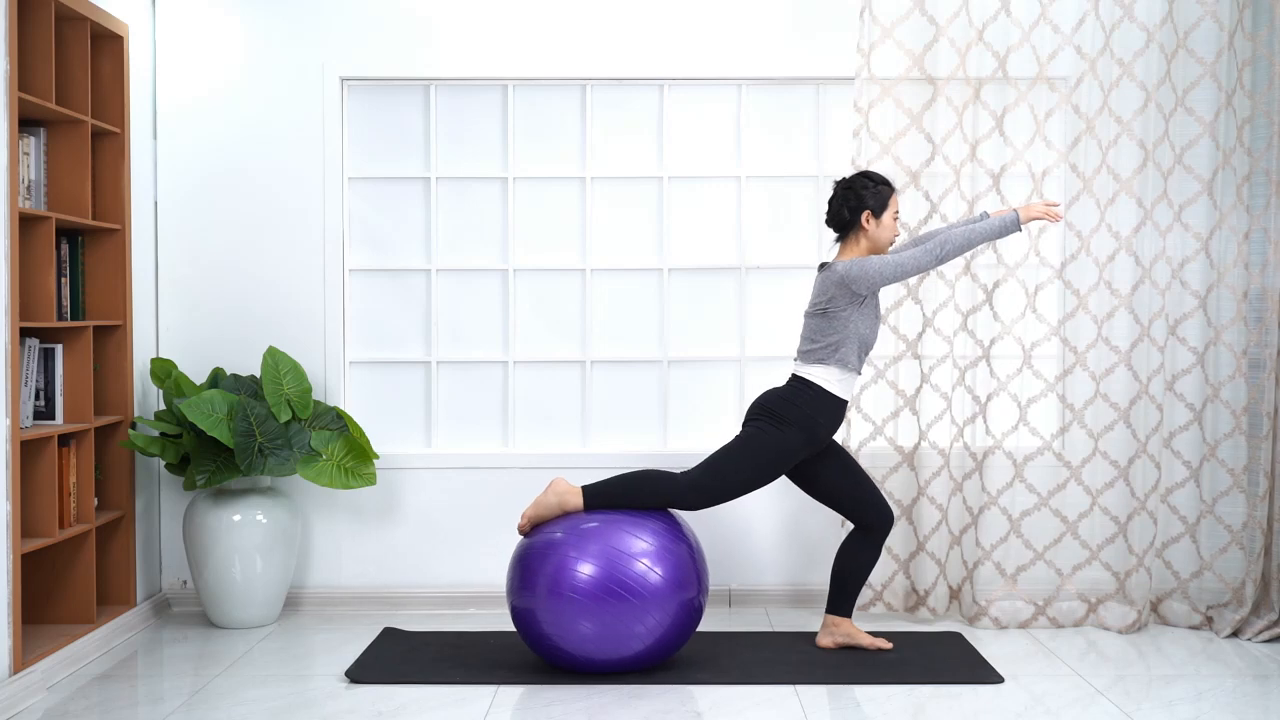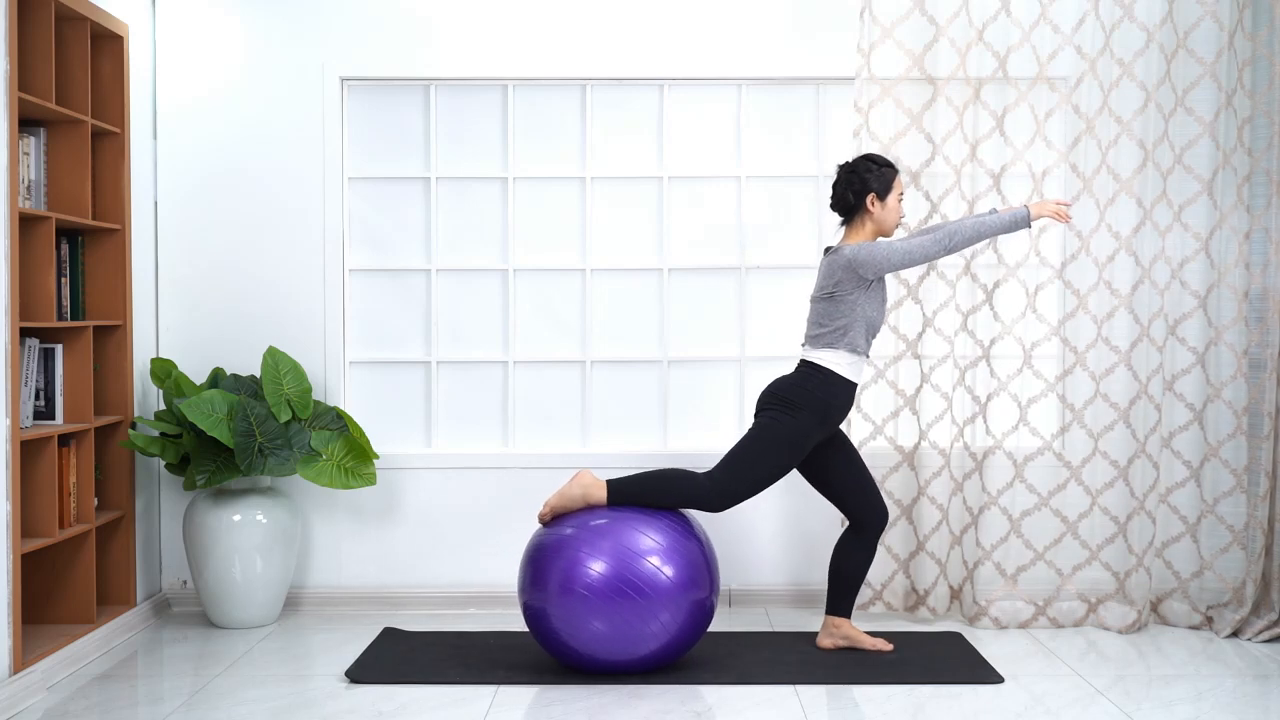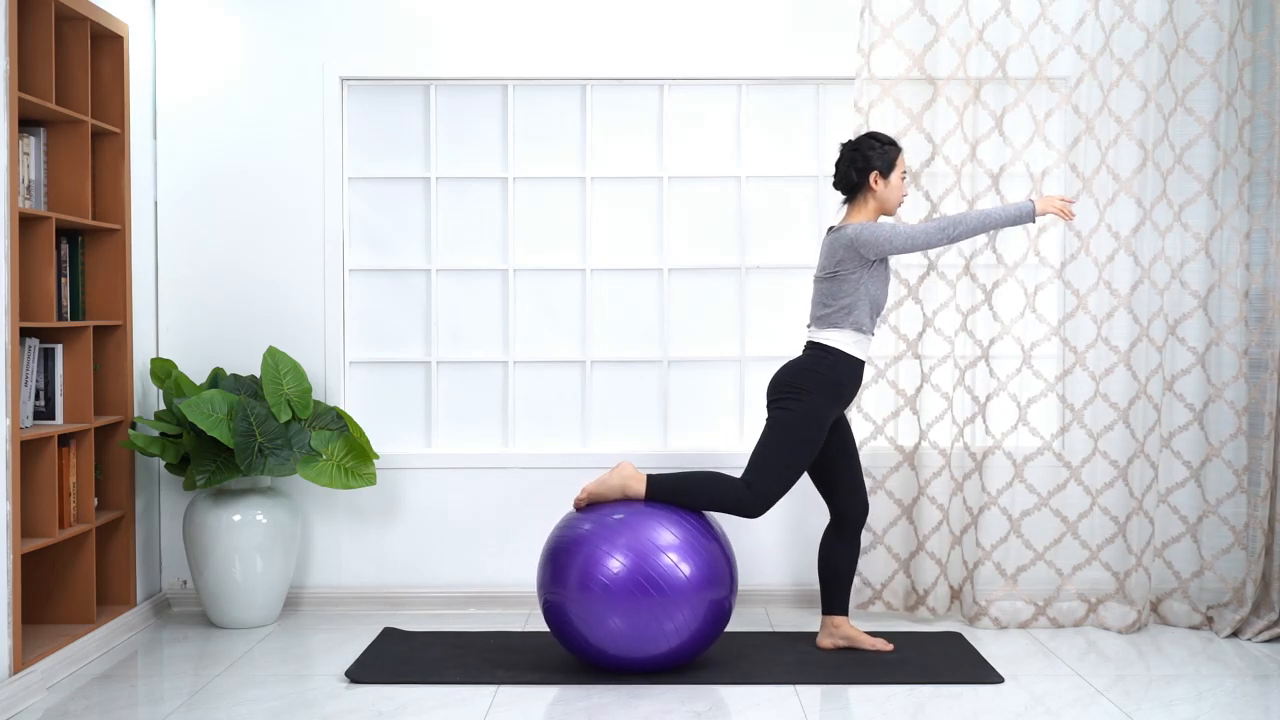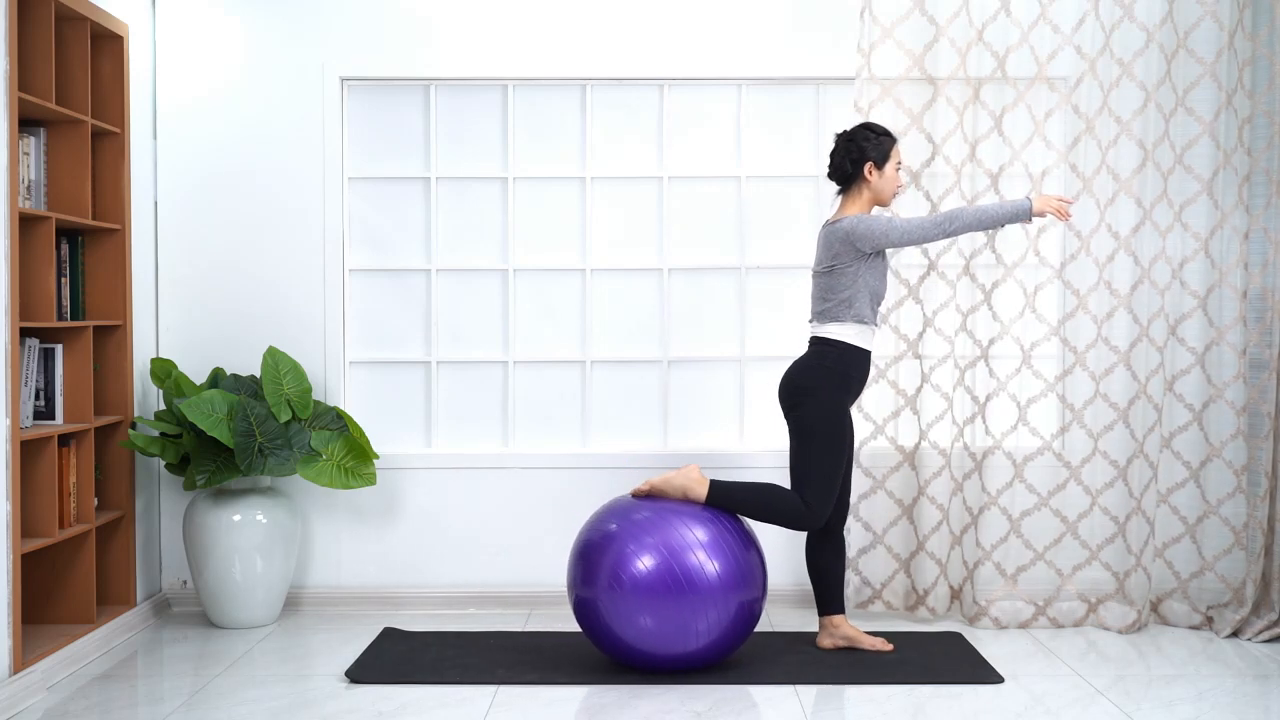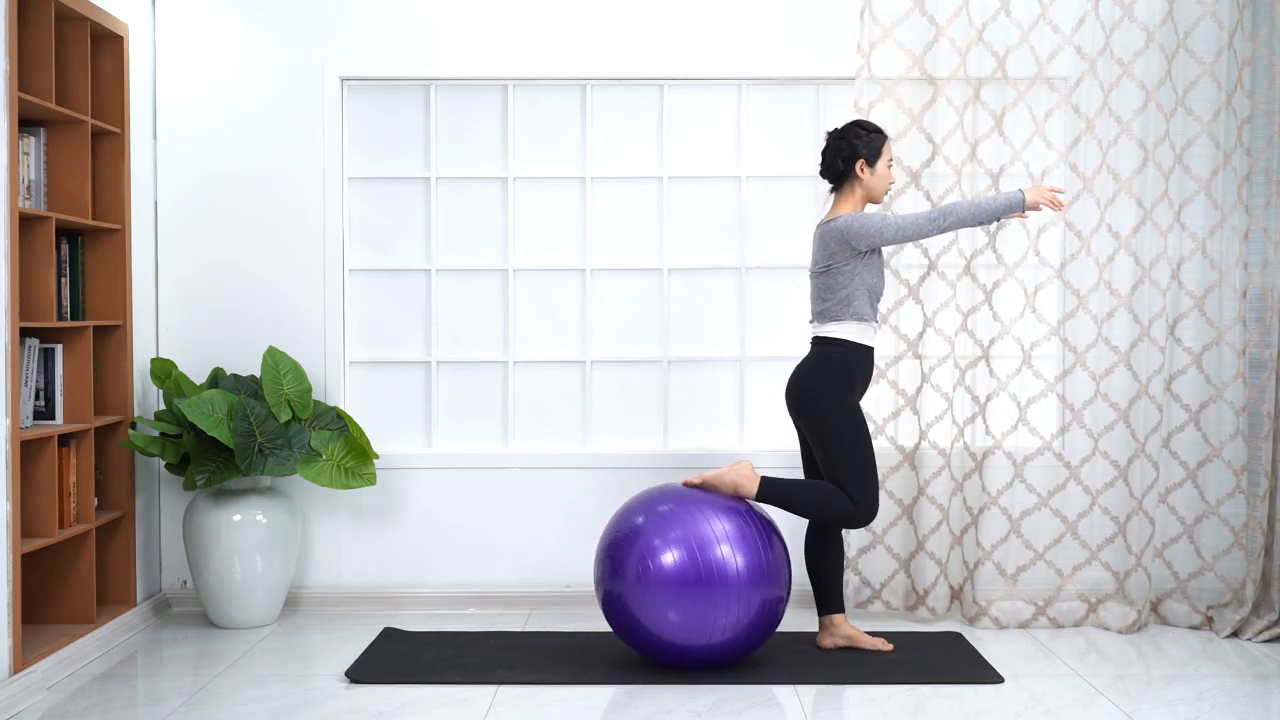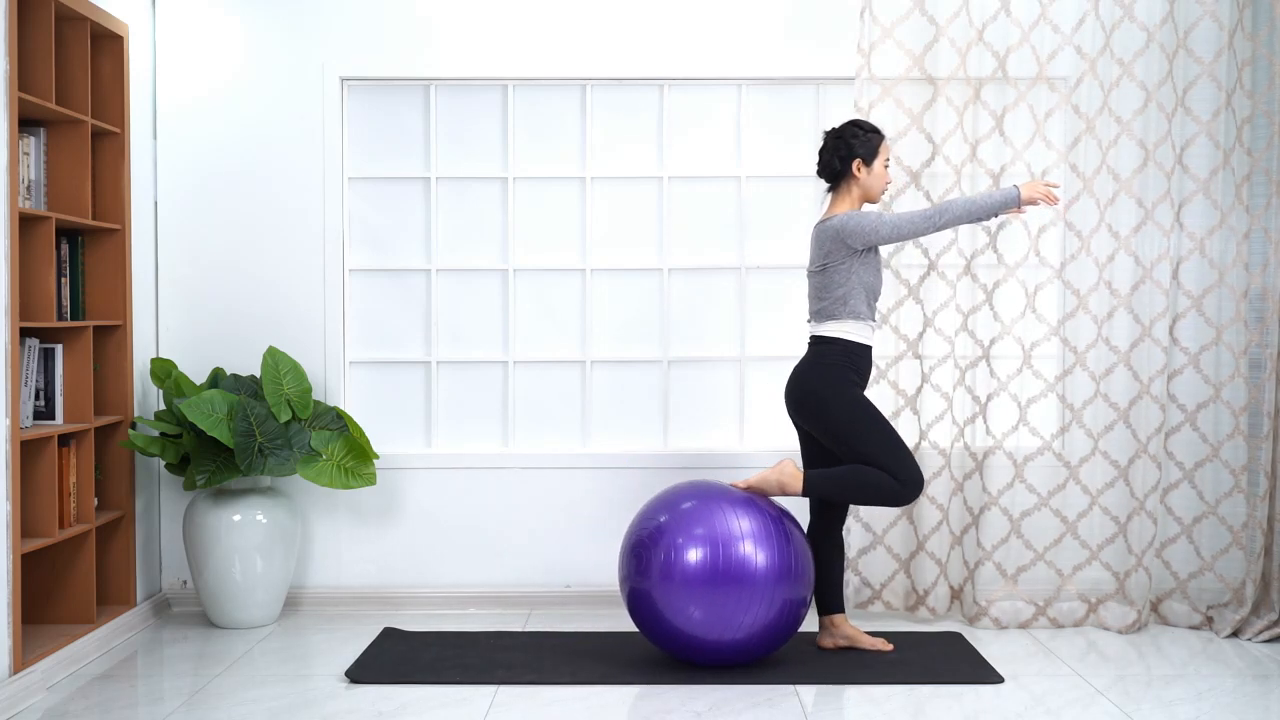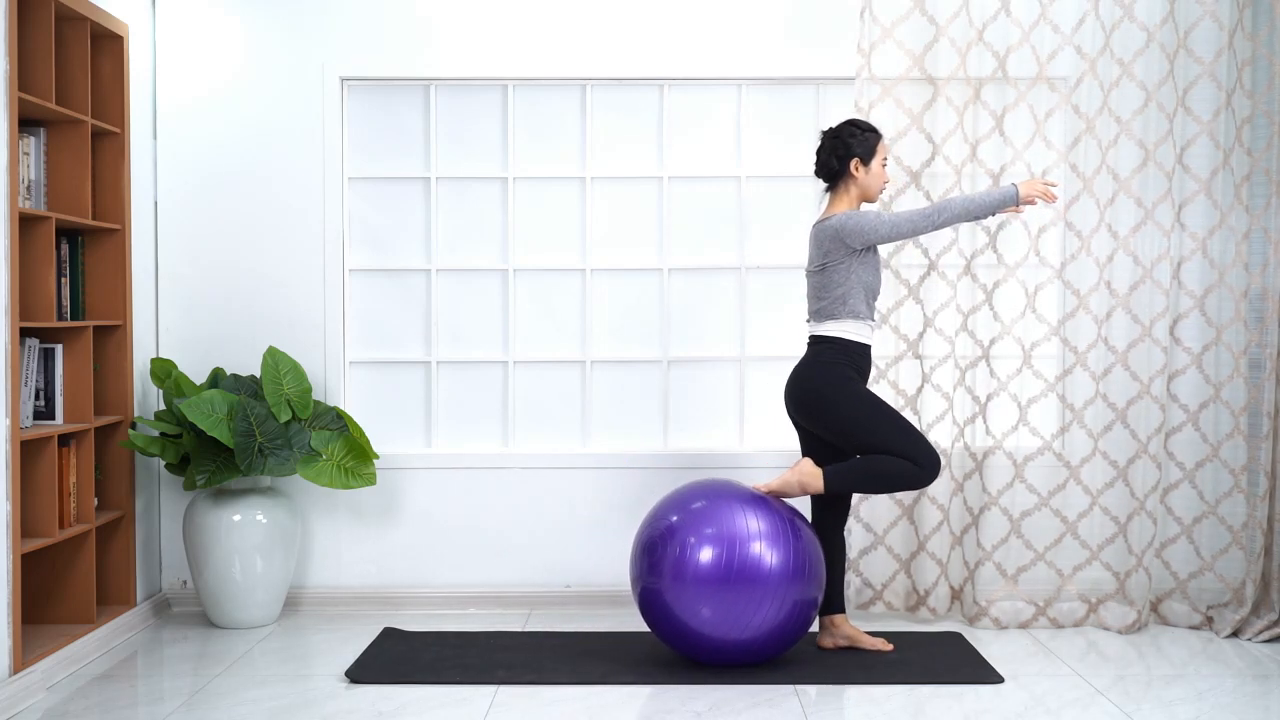
dt=0.5s
person 1, frame 1
left shoulder: (854, 271)
right shoulder: (849, 276)
left elbow: (926, 245)
right elbow: (935, 253)
left wrist: (994, 215)
right wrist: (1015, 220)
left hip: (805, 428)
right hip: (790, 420)
left knee: (875, 518)
right knee: (691, 489)
left ankle: (837, 626)
right ankle: (571, 497)
person 1, frame 2
left shoulder: (859, 257)
right shoulder: (856, 258)
left elbow: (932, 237)
right elbow: (942, 243)
left wrist: (1009, 213)
right wrist: (1025, 215)
left hip: (813, 412)
right hip: (800, 406)
left knee: (870, 514)
right knee: (715, 490)
left ankle: (836, 626)
right ankle: (595, 491)
person 1, frame 3
left shoulder: (857, 235)
right shoulder: (859, 237)
left elbow: (937, 232)
right elbow: (943, 231)
left wrist: (1020, 211)
right wrist: (1029, 209)
left hip: (820, 392)
right hip: (811, 389)
left knee: (850, 510)
right knee: (753, 496)
left ankle: (835, 626)
right ankle: (634, 484)
person 1, frame 4
left shoulder: (851, 227)
right shoulder: (854, 228)
left elbow: (933, 227)
right elbow: (941, 226)
left wrist: (1017, 210)
right wrist: (1025, 206)
left hip: (826, 383)
right hip: (822, 383)
left knee: (831, 513)
right knee: (807, 509)
left ankle: (834, 626)
right ankle: (697, 487)
person 1, frame 5
left shoulder: (845, 226)
right shoulder: (849, 228)
left elbow: (927, 225)
right elbow: (935, 221)
left wrist: (1001, 208)
right wrist: (1016, 199)
left hip: (823, 382)
right hip: (829, 383)
left knee: (833, 512)
right knee: (857, 507)
left ankle: (834, 626)
right ankle: (749, 483)
person 1, frame 6
left shoulder: (845, 226)
right shoulder: (845, 227)
left elbow: (922, 222)
right elbow: (933, 219)
left wrist: (1000, 204)
right wrist: (1013, 194)
left hip: (824, 382)
right hip: (829, 382)
left knee: (830, 512)
right knee: (902, 483)
left ankle: (834, 625)
right ankle: (793, 480)
person 1, frame 7
left shoulder: (844, 225)
right shoulder: (843, 226)
left elbow: (922, 220)
right elbow: (930, 218)
left wrist: (997, 204)
right wrist: (1011, 192)
left hip: (824, 382)
right hip: (828, 380)
left knee: (832, 512)
right knee: (921, 464)
left ankle: (834, 625)
right ankle: (809, 477)
